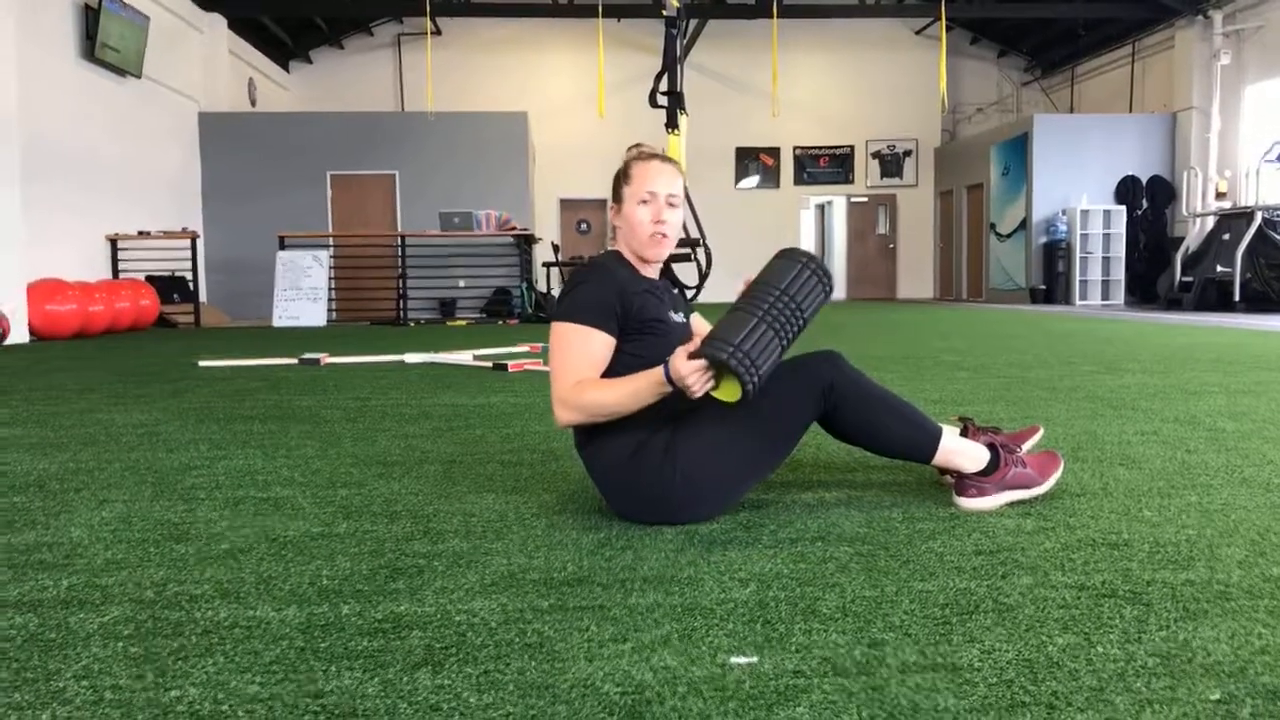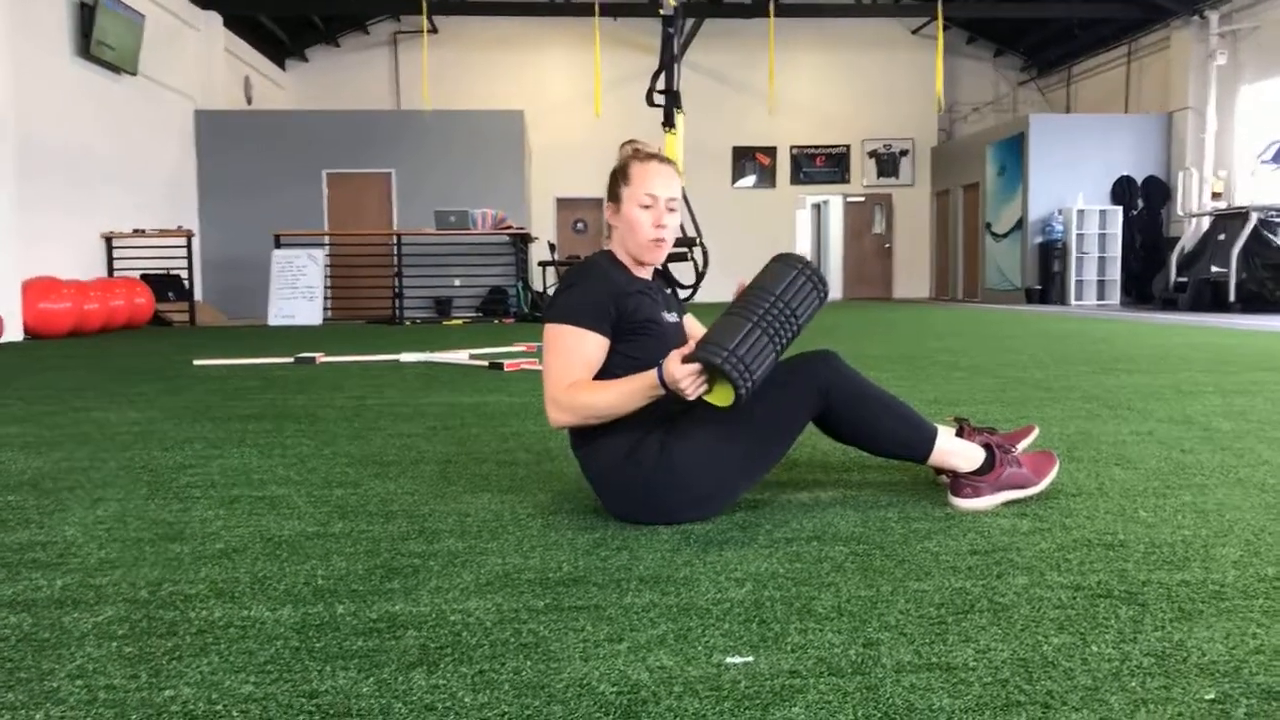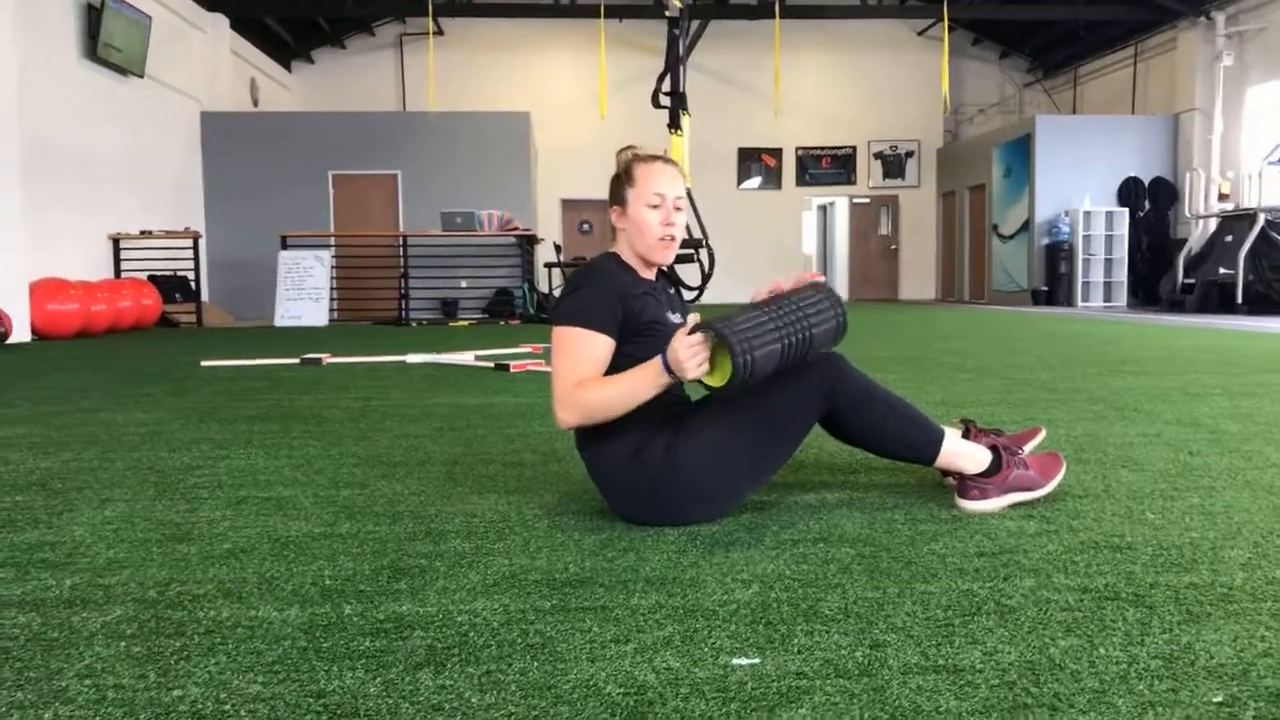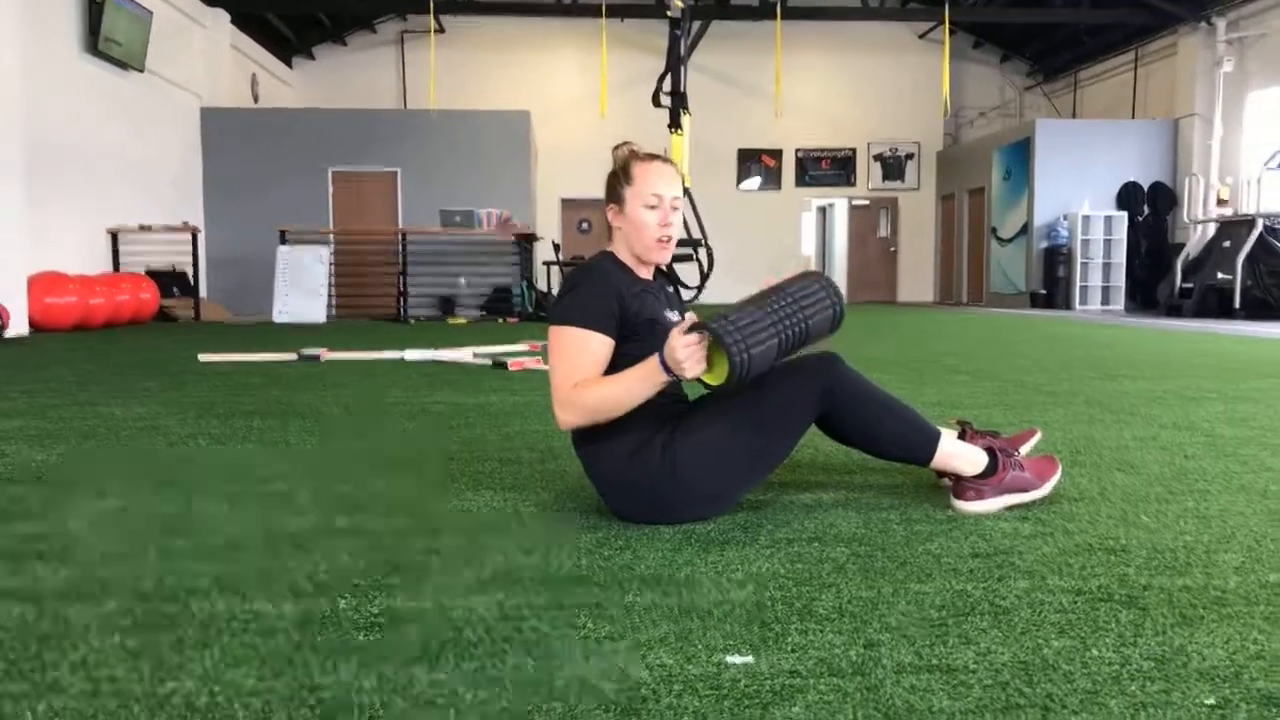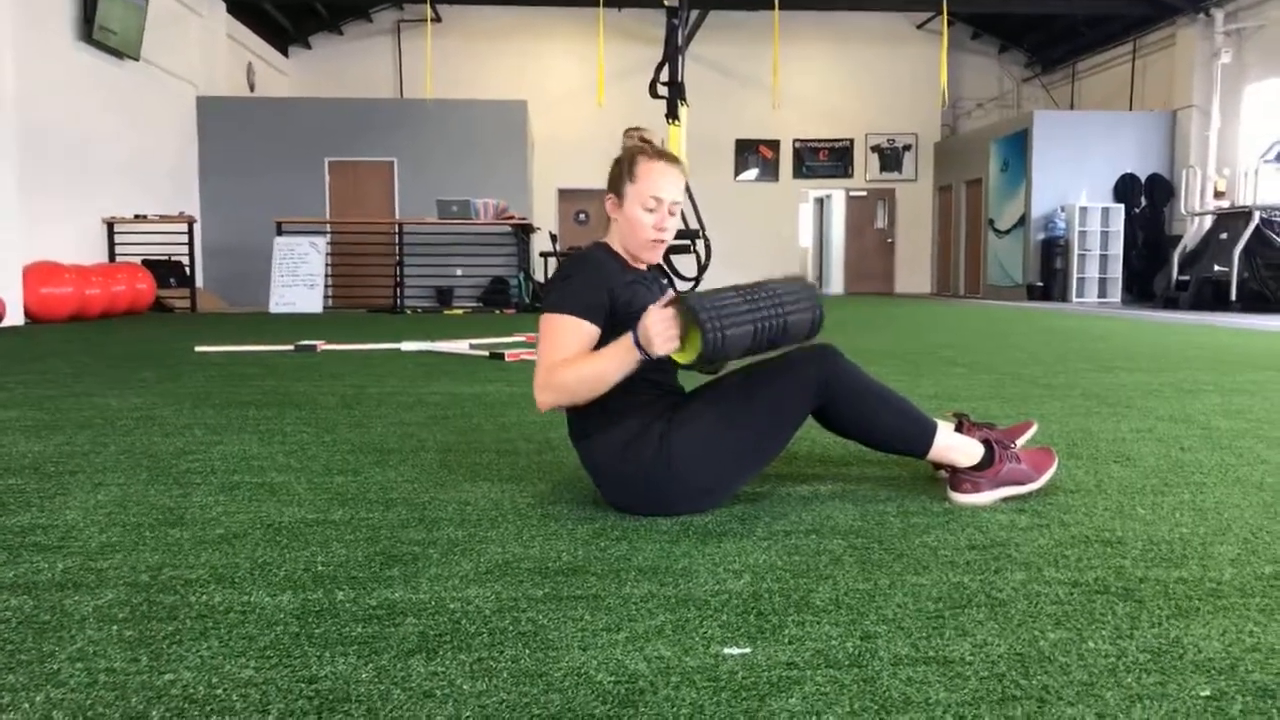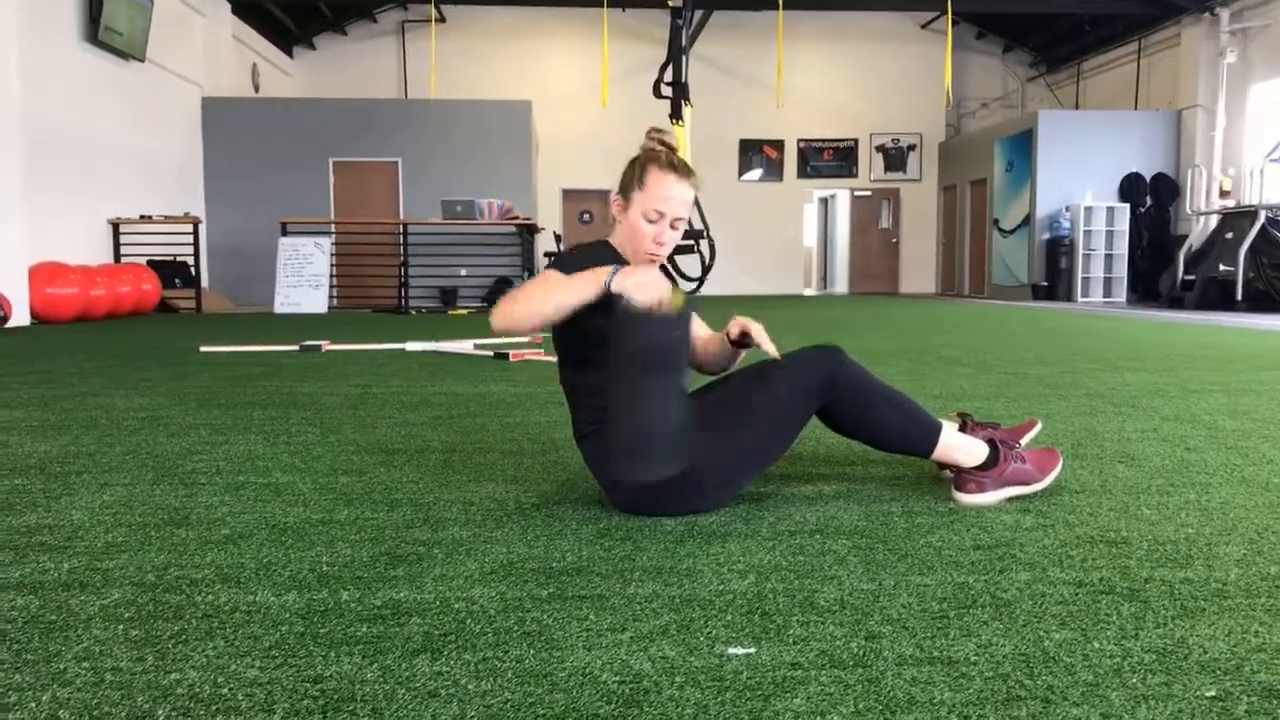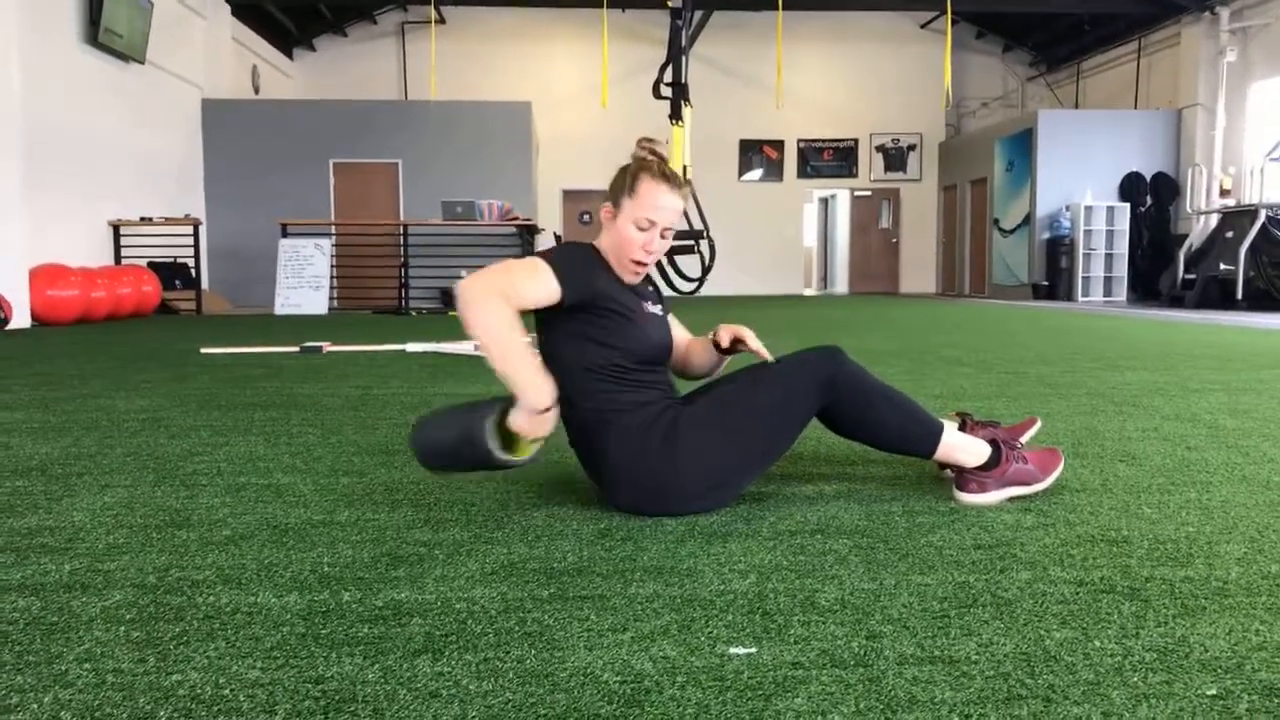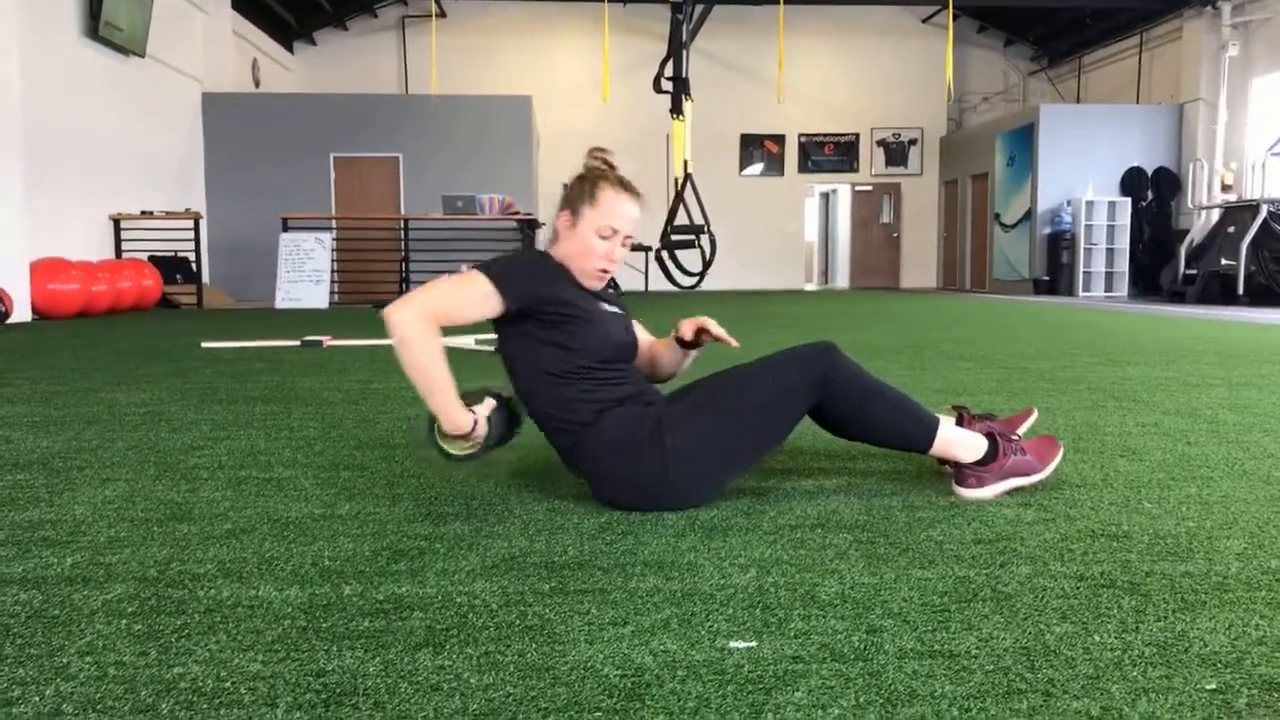
dt=0.3s
person 1, frame 1
left shoulder: (657, 286)
right shoulder: (598, 284)
right elbow: (568, 403)
right wrist: (668, 378)
left hip: (672, 450)
right hip: (651, 478)
left knee: (817, 376)
right knee: (822, 375)
left ankle: (964, 445)
right ankle: (981, 466)
person 1, frame 2
left shoulder: (651, 285)
right shoulder: (592, 285)
right elbow: (562, 405)
right wrist: (661, 381)
left hip: (667, 451)
right hip: (646, 480)
left knee: (812, 377)
right knee: (819, 375)
left ankle: (959, 445)
right ankle: (976, 466)
person 1, frame 3
left shoulder: (655, 286)
right shoulder: (597, 287)
left elbow: (715, 358)
right elbow: (569, 407)
right wrist: (667, 366)
left hip: (672, 451)
right hip: (653, 480)
left knee: (815, 376)
right knee: (825, 377)
left ankle: (965, 446)
right ankle: (982, 469)
person 1, frame 4
left shoulder: (652, 285)
right shoulder: (595, 286)
left elbow: (710, 358)
right elbow: (570, 408)
right wrist: (664, 366)
left hip: (670, 450)
right hip: (651, 479)
left knee: (816, 376)
right knee: (822, 377)
left ankle: (960, 447)
right ankle: (978, 471)
person 1, frame 5
left shoulder: (649, 277)
right shoulder: (587, 274)
right elbow: (550, 389)
right wrist: (639, 345)
left hip: (667, 441)
right hip: (646, 468)
left knee: (808, 369)
right knee: (819, 368)
left ankle: (959, 439)
right ankle: (974, 462)
person 1, frame 6
left shoulder: (656, 280)
right shoulder: (591, 266)
left elbow: (708, 359)
right elbow: (506, 316)
left wrist: (732, 337)
right wrist: (608, 278)
left hip: (668, 442)
right hip: (651, 473)
left knee: (815, 370)
right knee: (823, 370)
left ankle: (961, 438)
right ankle: (980, 462)
person 1, frame 7
left shoulder: (637, 286)
right shoulder: (578, 267)
left elbow: (688, 361)
right elbow: (478, 290)
left wrist: (720, 343)
right wrist: (539, 393)
left hip: (667, 442)
right hip: (652, 468)
left knee: (818, 374)
right knee: (826, 370)
left ankle: (964, 439)
right ankle: (982, 461)
person 1, frame 8
left shoulder: (591, 292)
right shoulder: (530, 275)
left elbow: (650, 365)
right elbow: (407, 313)
left wrist: (683, 339)
right wrist: (455, 418)
left hip: (647, 439)
right hip: (643, 461)
left knee: (812, 372)
right knee: (819, 367)
left ankle: (958, 433)
right ankle: (977, 458)
